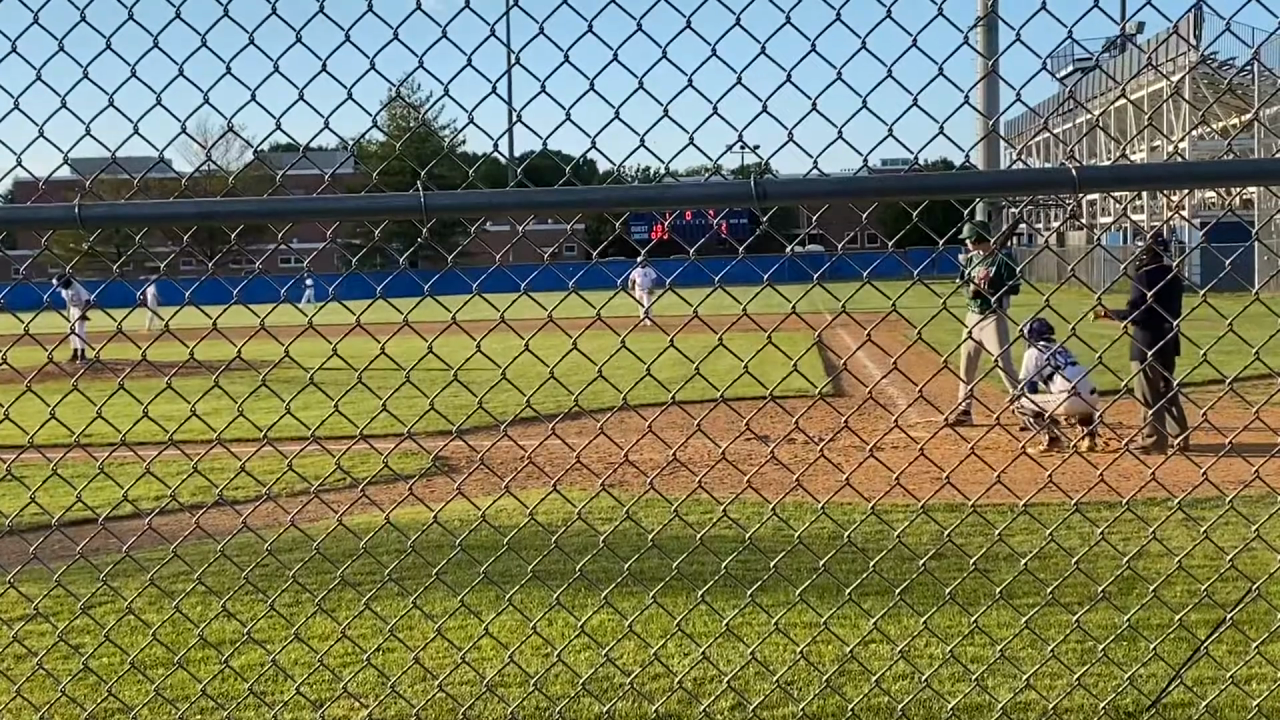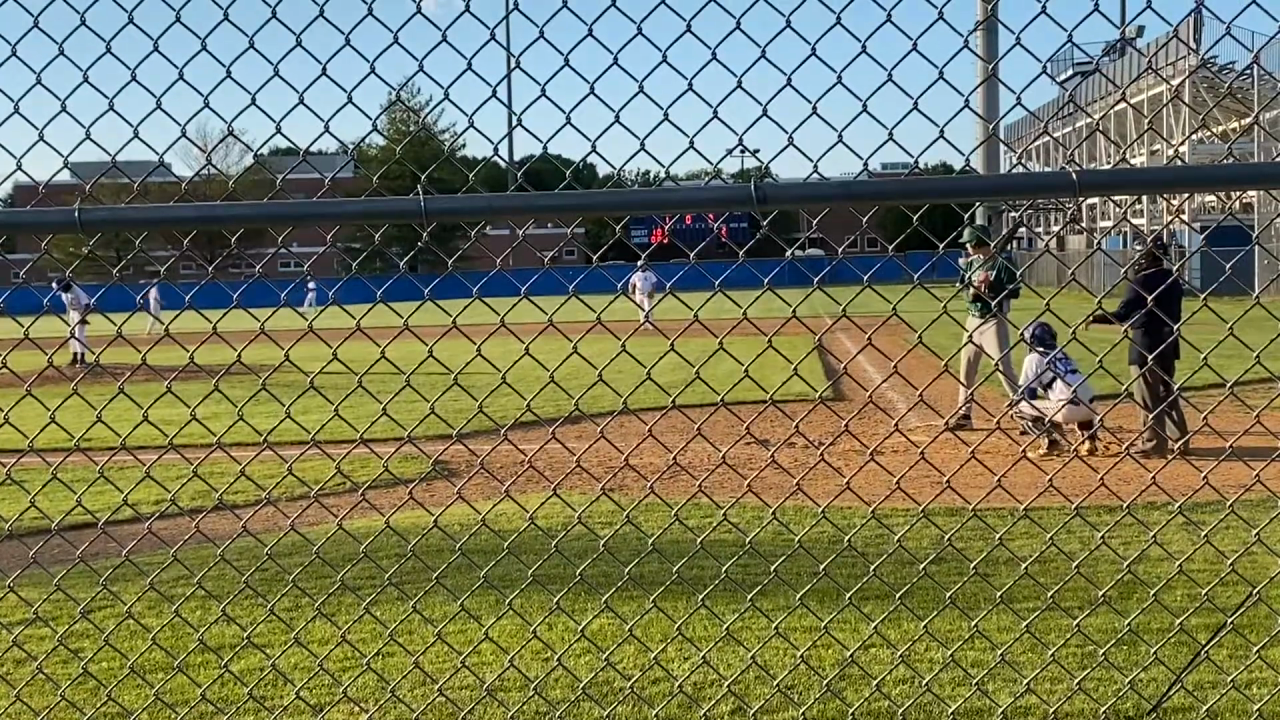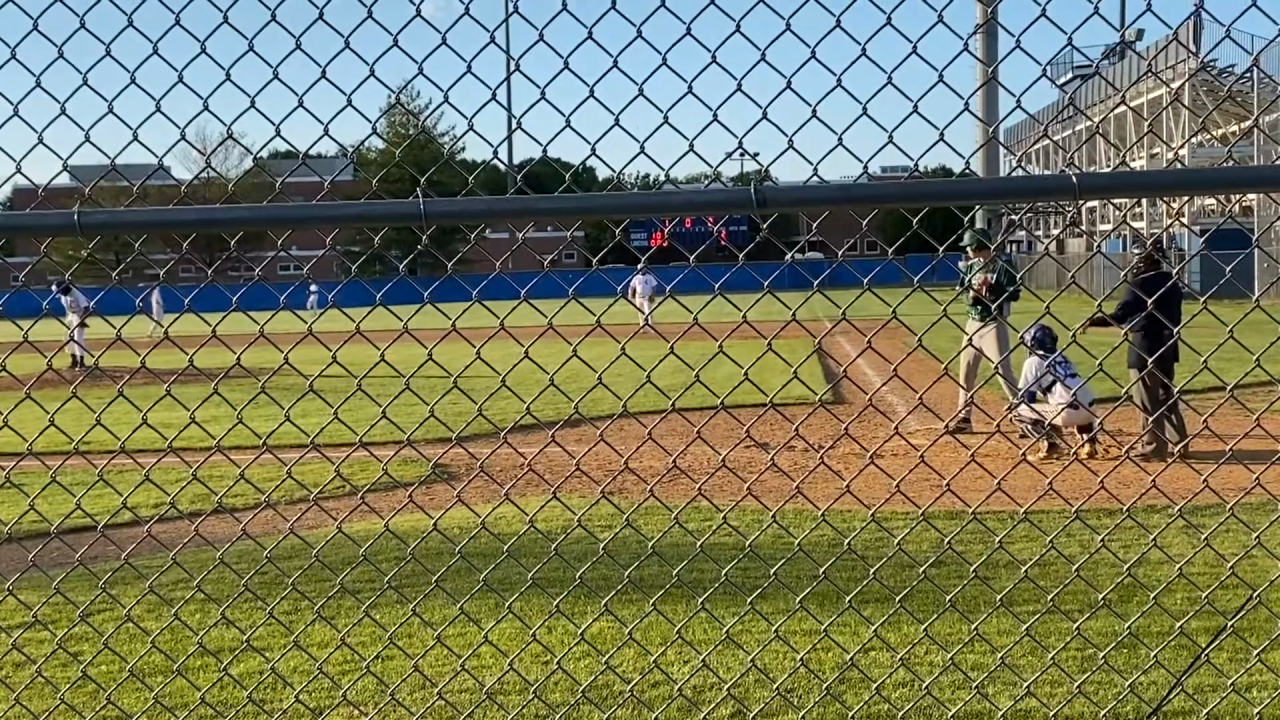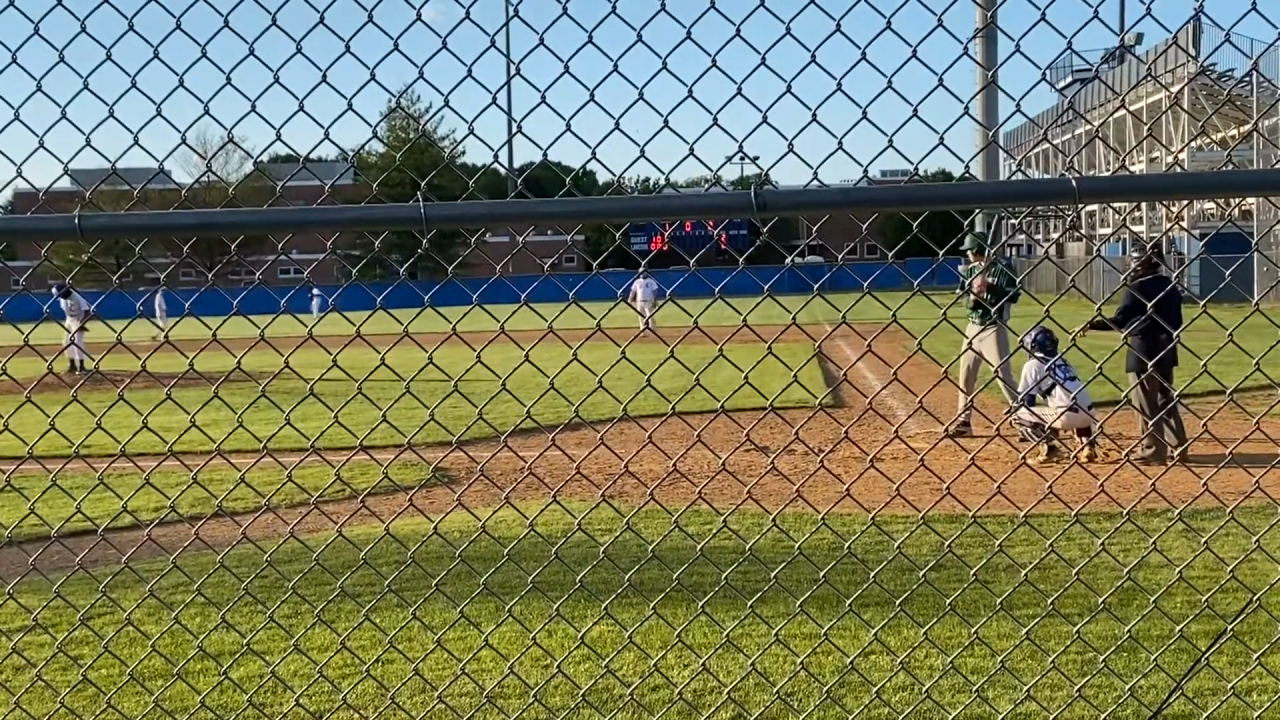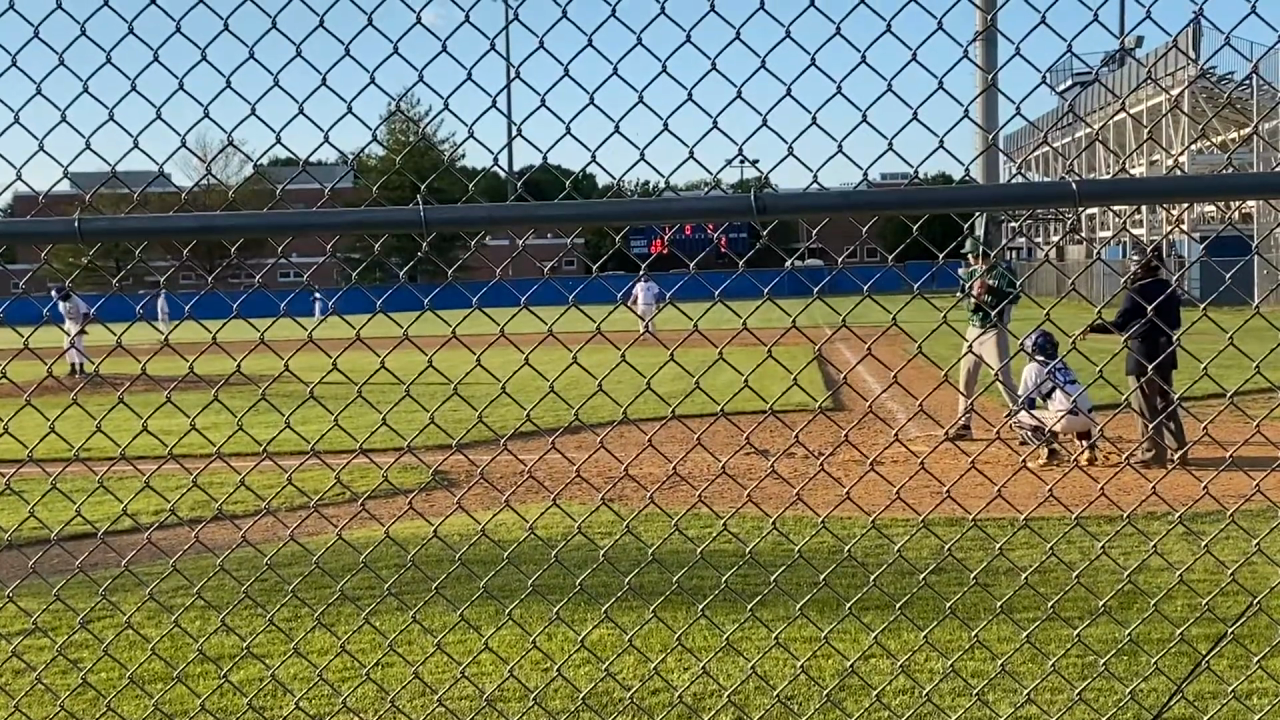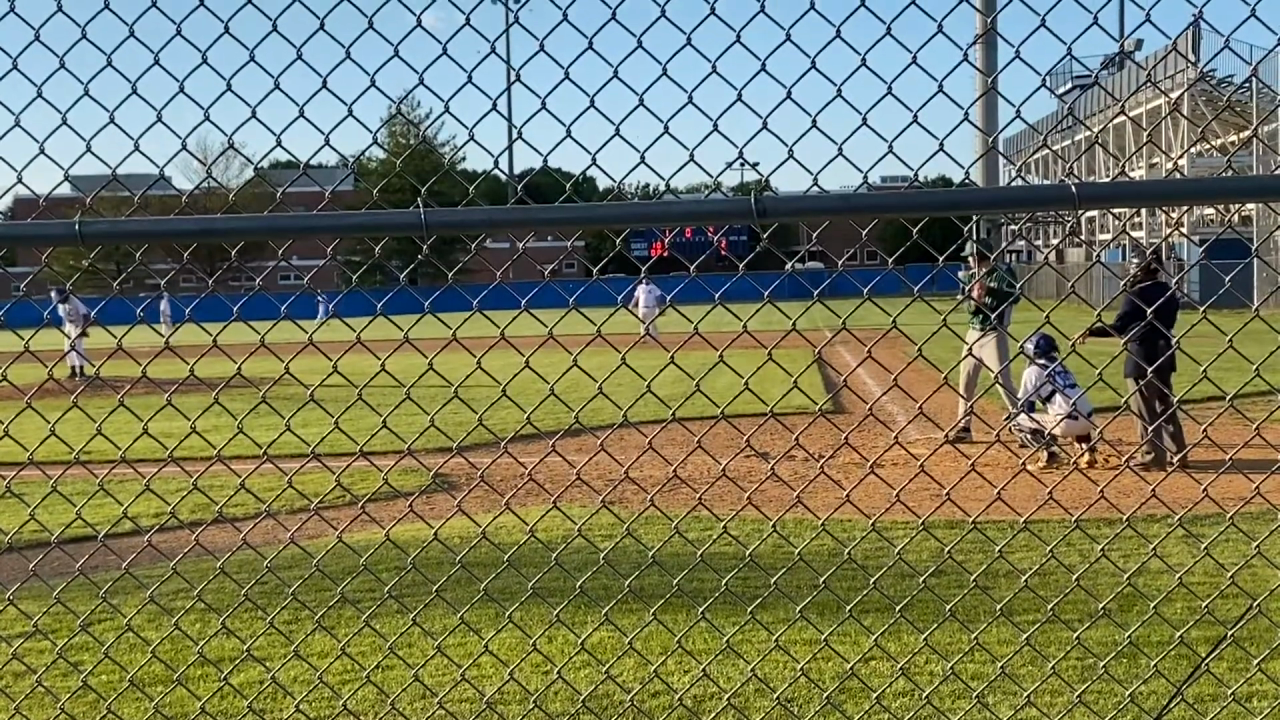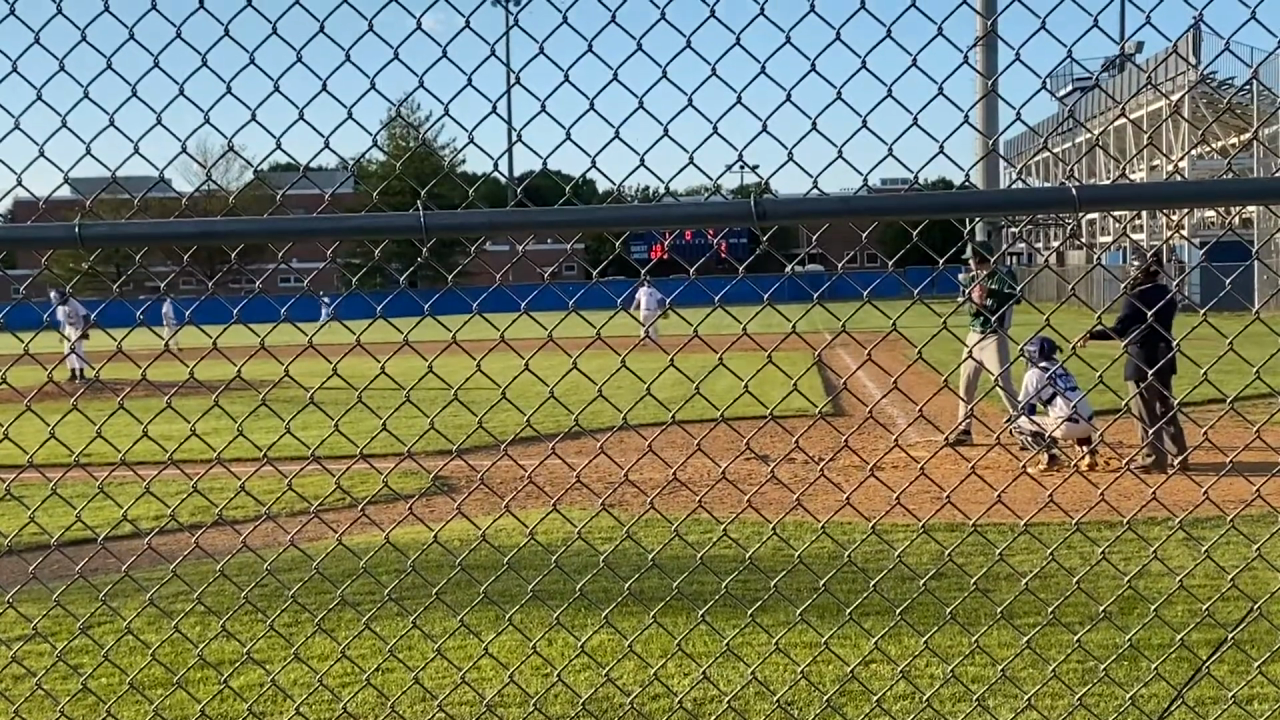
dt=0.1s
person 1, frame 1
left shoulder: (1143, 277)
right shoulder: (1173, 275)
left elbow: (1132, 313)
right elbow: (1174, 310)
left wrist: (1105, 313)
left hip: (1147, 339)
right hip: (1168, 337)
left knee: (1148, 393)
right knee: (1167, 388)
left ankle: (1154, 440)
right ankle: (1179, 436)
person 1, frame 2
left shoulder: (1141, 281)
right shoulder: (1173, 279)
left elbow: (1123, 315)
right elbow: (1175, 315)
left wrist: (1095, 317)
left hip: (1146, 343)
right hip: (1168, 342)
left knee: (1148, 397)
right knee: (1167, 393)
left ankle: (1154, 444)
right ankle: (1178, 440)
person 1, frame 3
left shoulder: (1139, 284)
right shoulder: (1171, 282)
left elbow: (1120, 316)
right elbow: (1176, 318)
left wrist: (1091, 321)
left hip: (1145, 346)
right hip: (1167, 345)
left knee: (1147, 400)
right knee: (1167, 396)
left ankle: (1153, 447)
right ankle: (1177, 443)
person 1, frame 4
left shoulder: (1137, 288)
right shoulder: (1170, 286)
left elbow: (1120, 321)
right elbow: (1177, 321)
left wrist: (1091, 325)
left hip: (1143, 349)
right hip: (1166, 348)
left knee: (1146, 403)
right knee: (1167, 399)
left ankle: (1153, 451)
right ankle: (1177, 448)
person 1, frame 5
left shoulder: (1136, 291)
right shoulder: (1169, 289)
left elbow: (1120, 324)
right elbow: (1176, 323)
left wrist: (1091, 328)
left hip: (1143, 351)
right hip: (1165, 350)
left knee: (1146, 406)
right knee: (1167, 402)
left ankle: (1153, 454)
right ankle: (1177, 451)
person 1, frame 6
left shoulder: (1135, 294)
right shoulder: (1169, 292)
left elbow: (1119, 327)
right elbow: (1169, 323)
left wrist: (1090, 332)
left hip: (1142, 354)
right hip: (1164, 353)
left knee: (1145, 409)
right knee: (1166, 405)
left ankle: (1152, 457)
right ankle: (1176, 453)
person 1, frame 7
left shoulder: (1135, 297)
right shoulder: (1168, 295)
left elbow: (1119, 330)
left wrist: (1090, 335)
left hip: (1142, 357)
right hip: (1164, 356)
left knee: (1145, 412)
right knee: (1166, 408)
left ankle: (1153, 460)
right ankle: (1178, 456)
person 2, frame 1
left shoulder: (1002, 258)
right shoulder: (970, 259)
left elbow: (1014, 288)
right elbow: (965, 291)
left wrist: (991, 280)
right wrist: (973, 286)
left hip: (994, 318)
right hip: (973, 316)
left knee: (1003, 364)
right knee: (967, 363)
right ankle: (963, 410)
person 2, frame 2
left shoulder: (1002, 262)
right shoulder: (970, 263)
left elbow: (1014, 291)
right elbow: (966, 295)
left wrist: (991, 284)
right wrist: (973, 289)
left hip: (994, 322)
right hip: (973, 320)
left knee: (1004, 368)
right knee: (967, 368)
right ankle: (964, 414)
person 2, frame 3
left shoulder: (1002, 265)
right shoulder: (970, 266)
left elbow: (1014, 294)
right elbow: (967, 299)
left wrist: (990, 286)
right wrist: (974, 291)
left hip: (994, 325)
right hip: (973, 323)
left knee: (1003, 371)
right knee: (966, 371)
right ankle: (963, 417)
person 2, frame 4
left shoulder: (1002, 268)
right shoulder: (970, 270)
left elbow: (1014, 296)
right elbow: (967, 302)
left wrist: (989, 287)
right wrist: (974, 295)
left hip: (994, 329)
right hip: (973, 327)
left knee: (1003, 375)
right knee: (966, 375)
right ankle: (963, 421)
person 2, frame 5
left shoulder: (1003, 271)
right shoulder: (970, 273)
left elbow: (1013, 296)
right elbow: (968, 305)
left wrist: (988, 289)
right wrist: (974, 297)
left hip: (994, 332)
right hip: (973, 330)
left knee: (1003, 378)
right knee: (966, 378)
right ankle: (963, 424)
person 2, frame 6
left shoulder: (1004, 272)
right shoulder: (970, 276)
left elbow: (1014, 297)
right elbow: (969, 308)
left wrist: (988, 290)
right wrist: (974, 300)
left hip: (994, 335)
right hip: (973, 333)
left knee: (1003, 381)
right knee: (966, 381)
right ankle: (963, 427)
person 2, frame 7
left shoulder: (1004, 275)
right shoulder: (971, 279)
left elbow: (1015, 298)
right elbow: (970, 310)
left wrist: (988, 292)
right wrist: (975, 302)
left hip: (995, 337)
right hip: (974, 335)
left knee: (1003, 384)
right knee: (966, 383)
right ankle: (964, 429)
